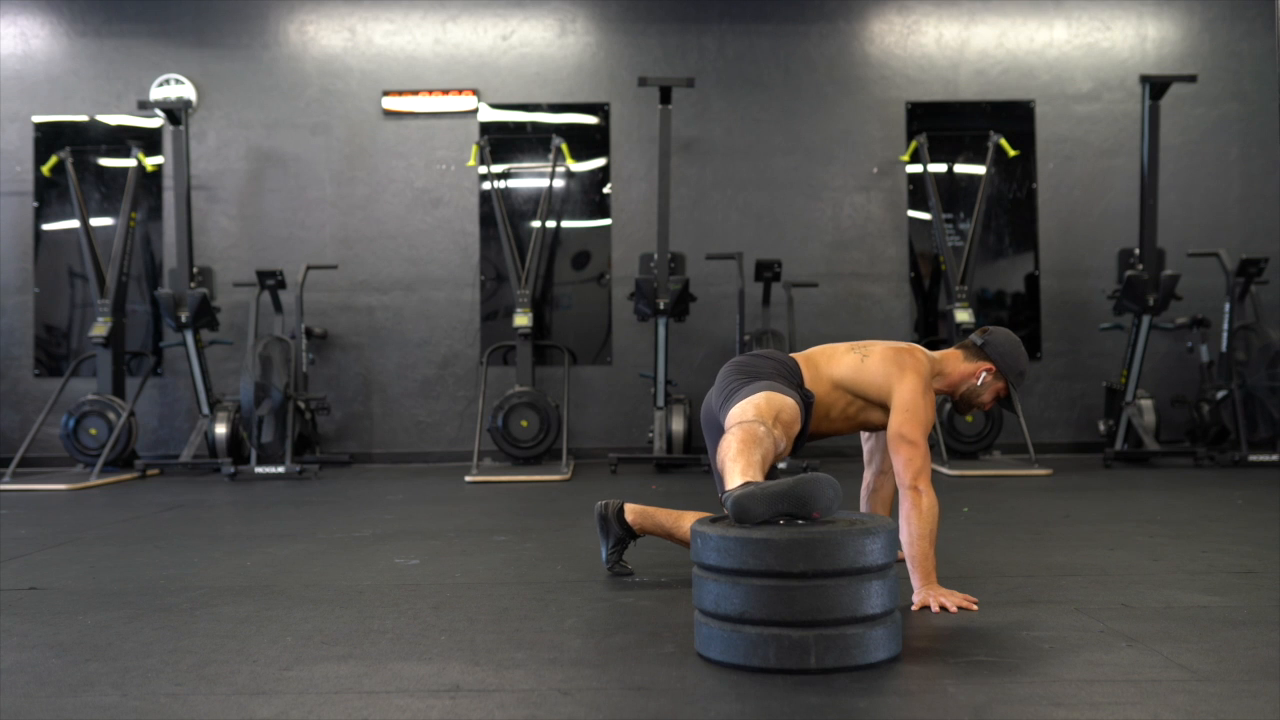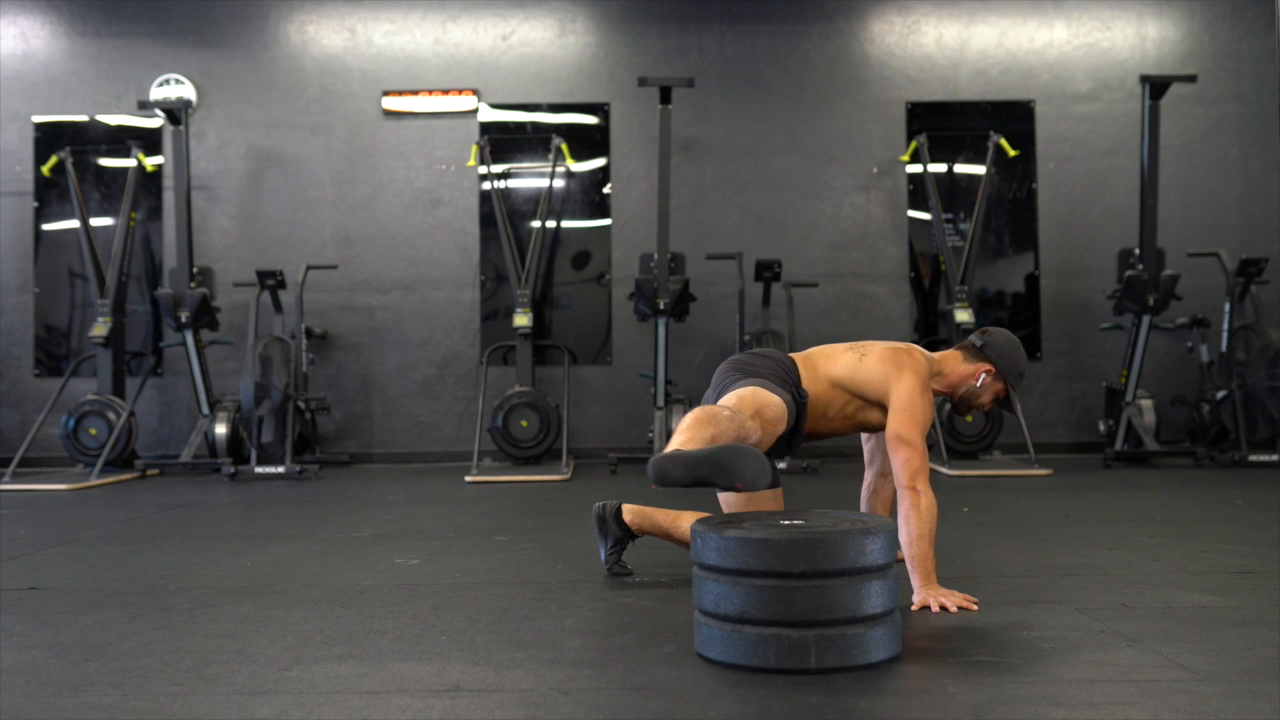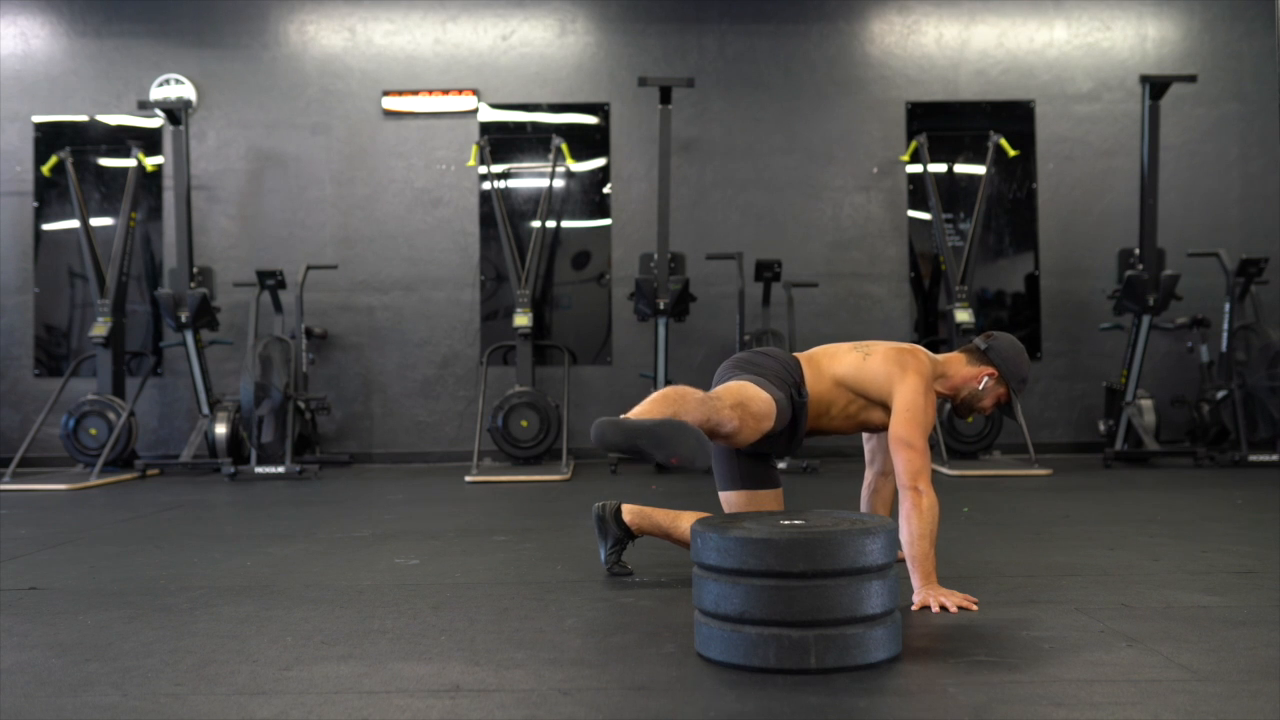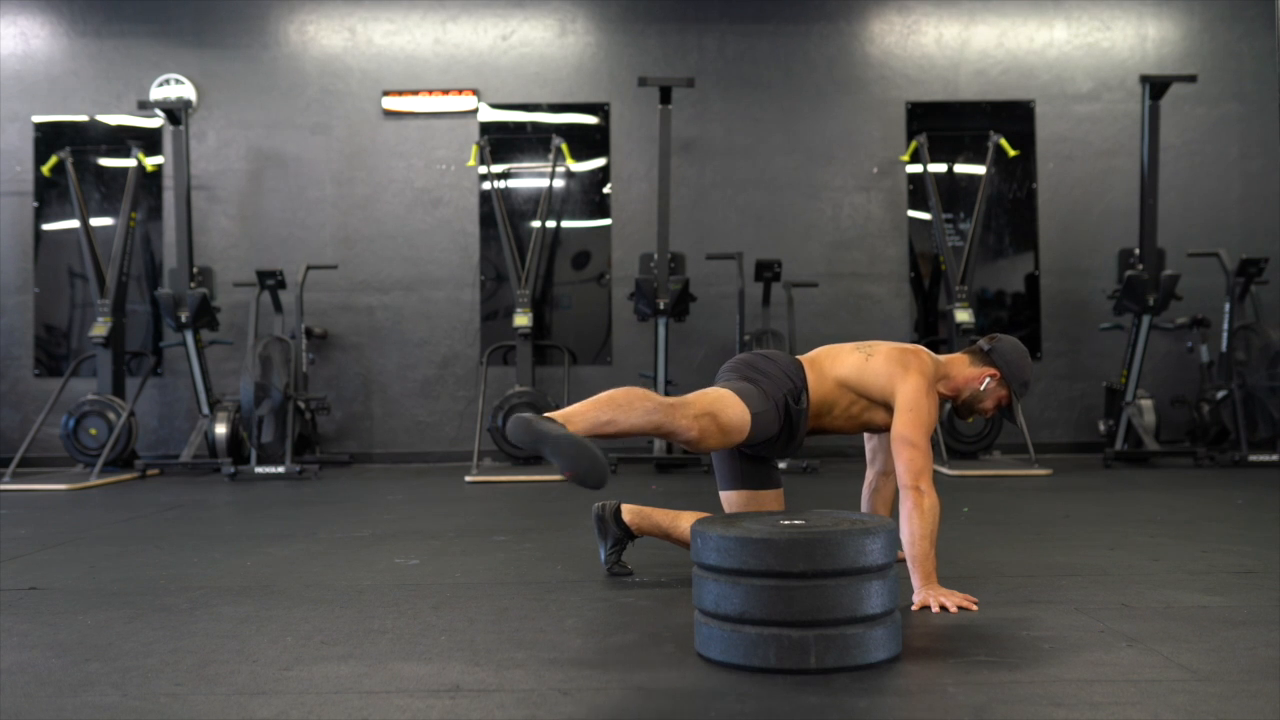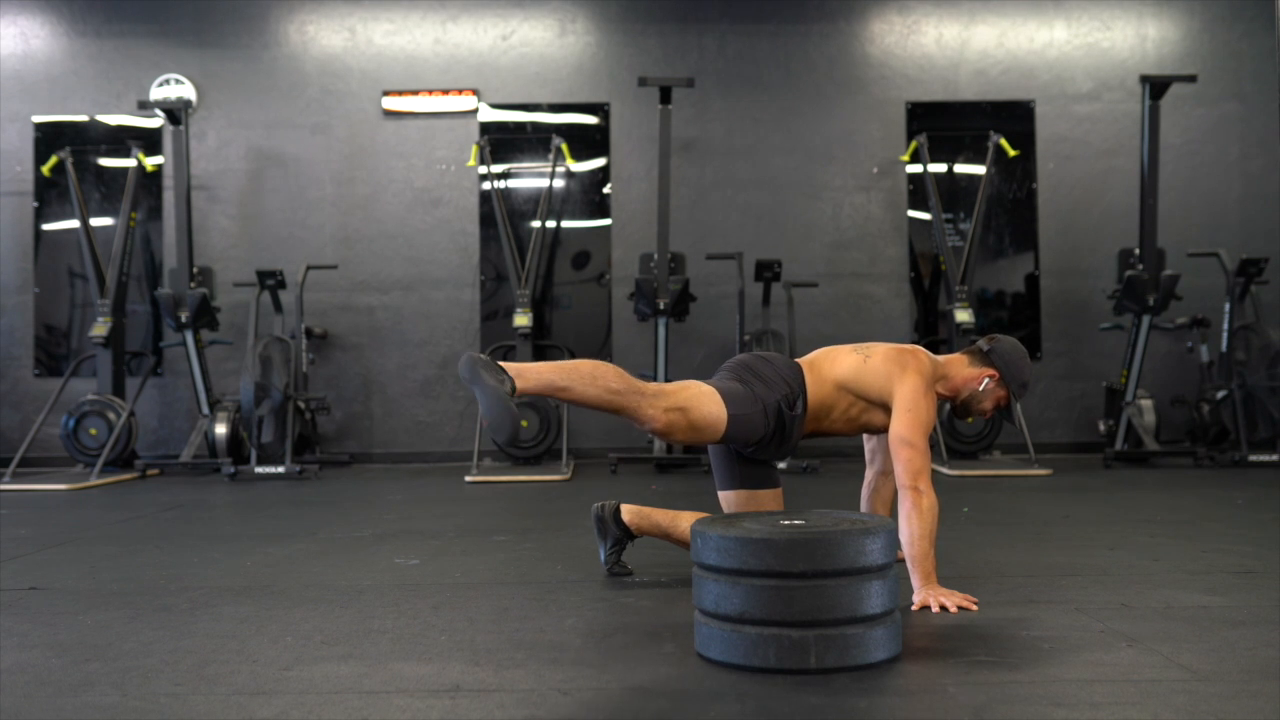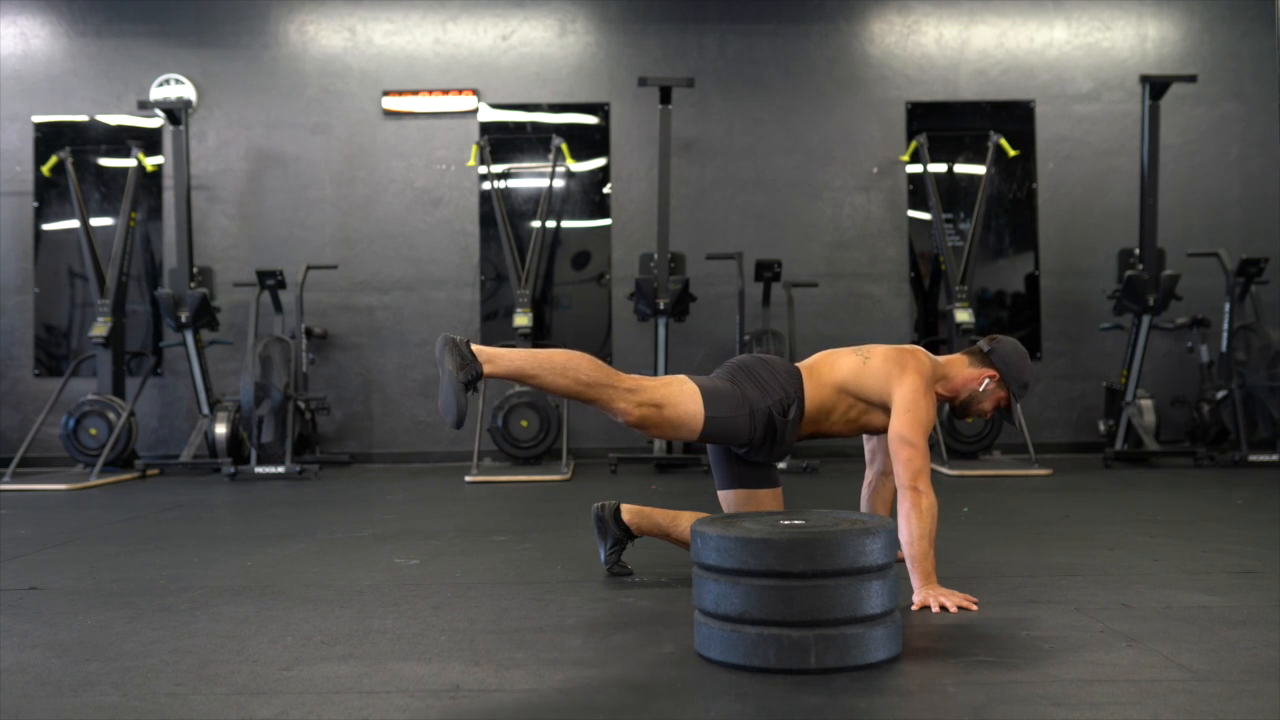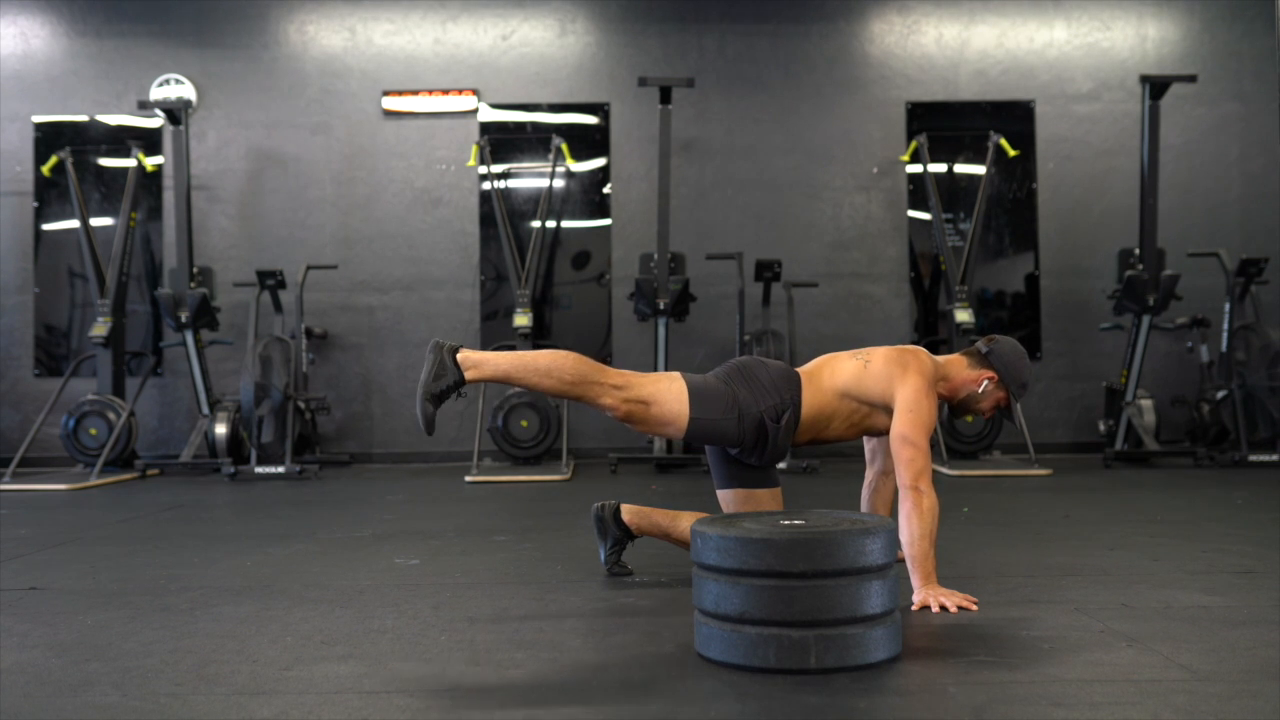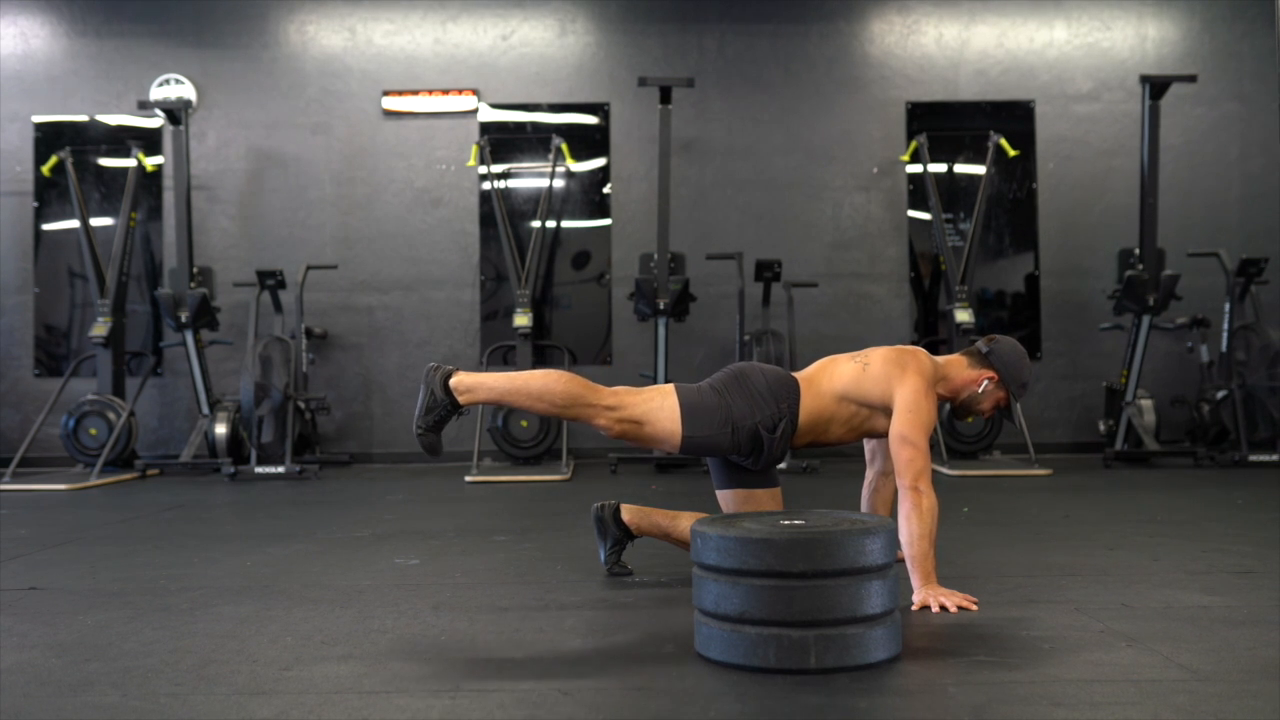
dt=0.5s
person 1, frame 1
left shoulder: (904, 372)
right shoulder: (917, 383)
left elbow: (881, 470)
right elbow: (916, 487)
right wrist: (926, 586)
left hip: (734, 406)
right hip: (755, 383)
right knee: (768, 429)
left ankle: (625, 518)
right ankle: (747, 488)
person 1, frame 2
left shoulder: (904, 373)
right shoulder: (914, 382)
left elbow: (882, 471)
right elbow: (914, 488)
right wrist: (926, 585)
left hip: (749, 399)
right hip: (757, 381)
right knee: (749, 423)
left ankle: (625, 518)
right ankle: (679, 455)
person 1, frame 3
left shoulder: (910, 374)
right shoulder: (919, 384)
left elbow: (882, 471)
right elbow: (916, 489)
right wrist: (926, 585)
left hip: (759, 410)
right hip: (763, 380)
right knee: (731, 415)
left ankle: (625, 518)
right ankle: (634, 424)
person 1, frame 4
left shoulder: (909, 372)
right shoulder: (920, 383)
left elbow: (882, 471)
right elbow: (917, 489)
right wrist: (926, 585)
left hip: (763, 417)
right hip: (766, 387)
right knee: (689, 422)
left ankle: (625, 518)
right ankle: (554, 424)
person 1, frame 5
left shoulder: (909, 374)
right shoulder: (918, 385)
left elbow: (882, 471)
right elbow: (915, 490)
right wrist: (926, 584)
left hip: (758, 420)
right hip: (762, 392)
right knee: (661, 410)
left ankle: (626, 518)
right ankle: (503, 375)
person 1, frame 6
left shoulder: (906, 374)
right shoulder: (919, 384)
left elbow: (881, 473)
right elbow: (915, 489)
right wrist: (925, 584)
left hip: (756, 425)
right hip: (757, 397)
right knee: (633, 400)
left ankle: (626, 518)
right ankle: (474, 357)
person 1, frame 7
left shoulder: (904, 376)
right shoulder: (921, 384)
left elbow: (881, 472)
right elbow: (916, 488)
right wrist: (925, 584)
left hip: (753, 427)
right hip: (751, 402)
right knee: (620, 392)
left ankle: (626, 518)
right ankle: (460, 363)
person 1, frame 8
left shoulder: (907, 373)
right shoulder: (921, 384)
left elbow: (881, 473)
right elbow: (916, 489)
right wrist: (926, 584)
left hip: (754, 433)
right hip: (751, 408)
right knee: (611, 409)
left ankle: (625, 519)
right ankle: (457, 385)
